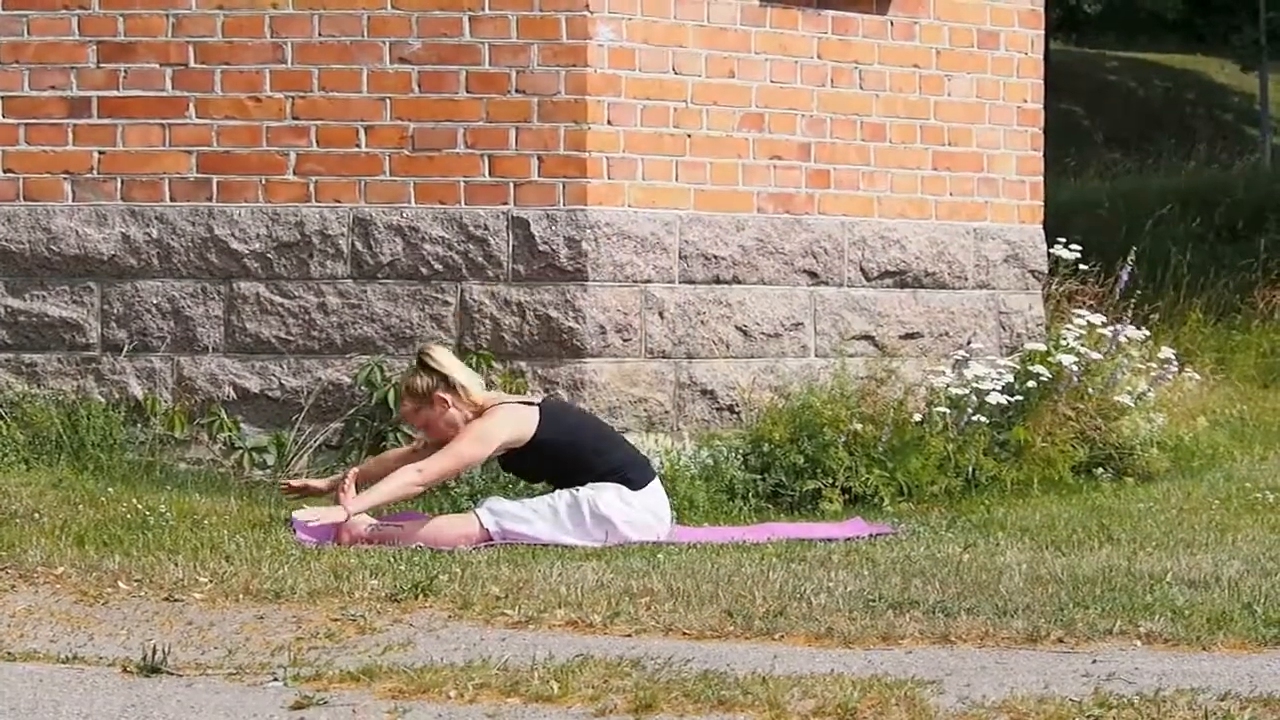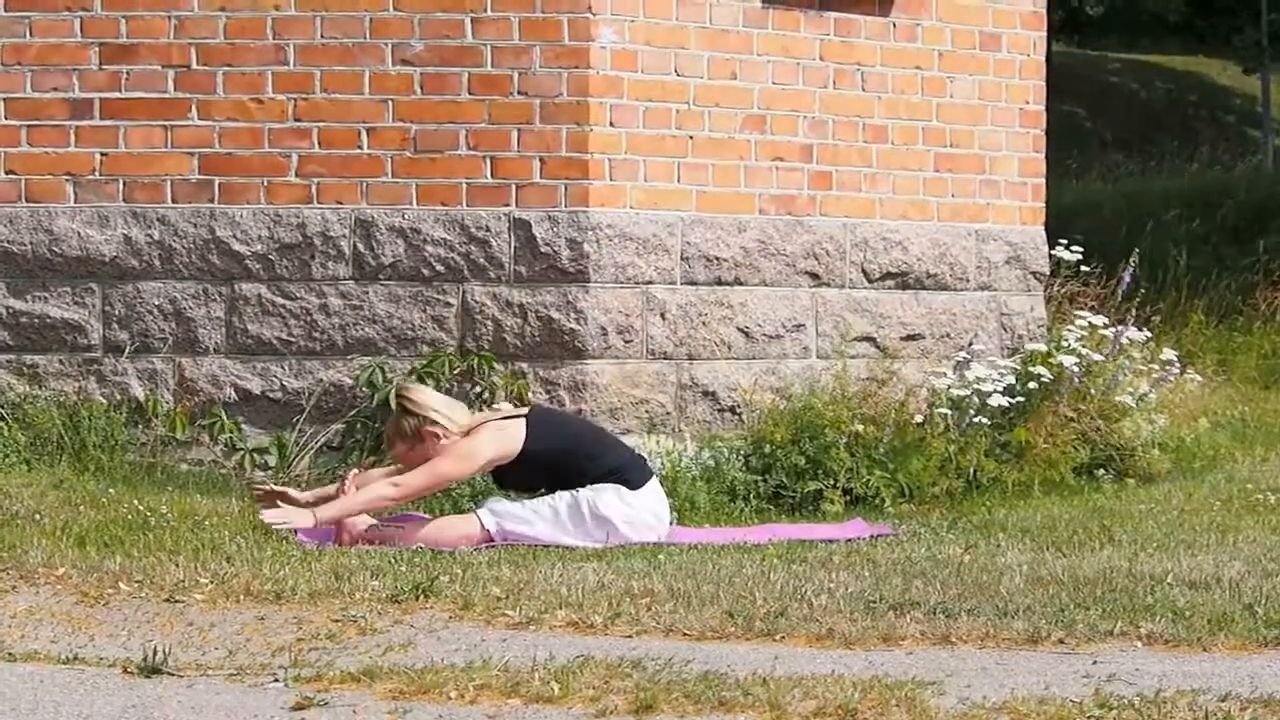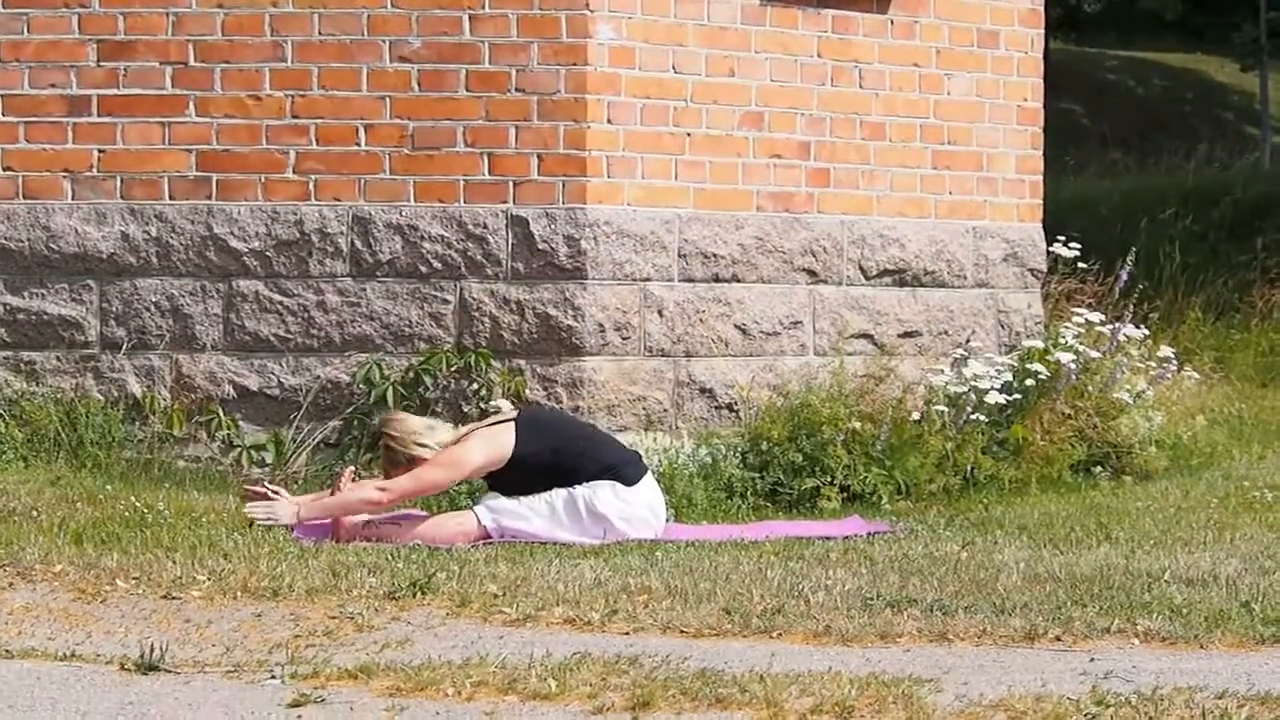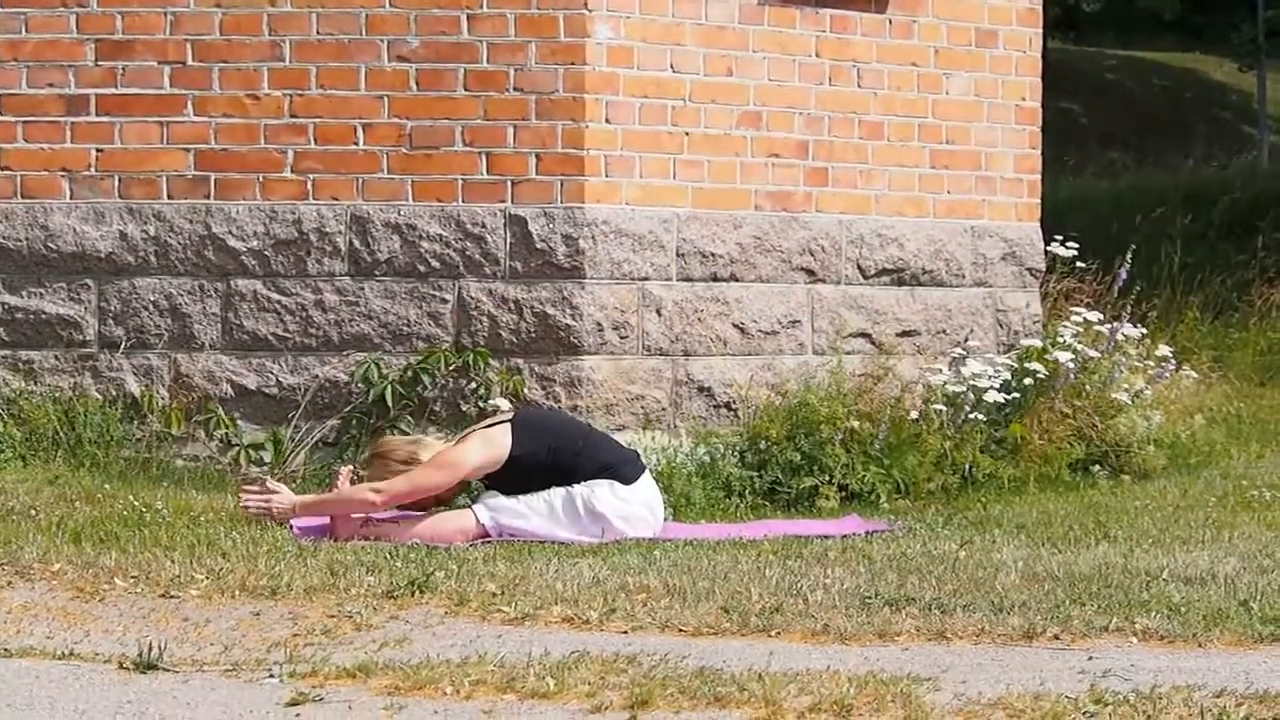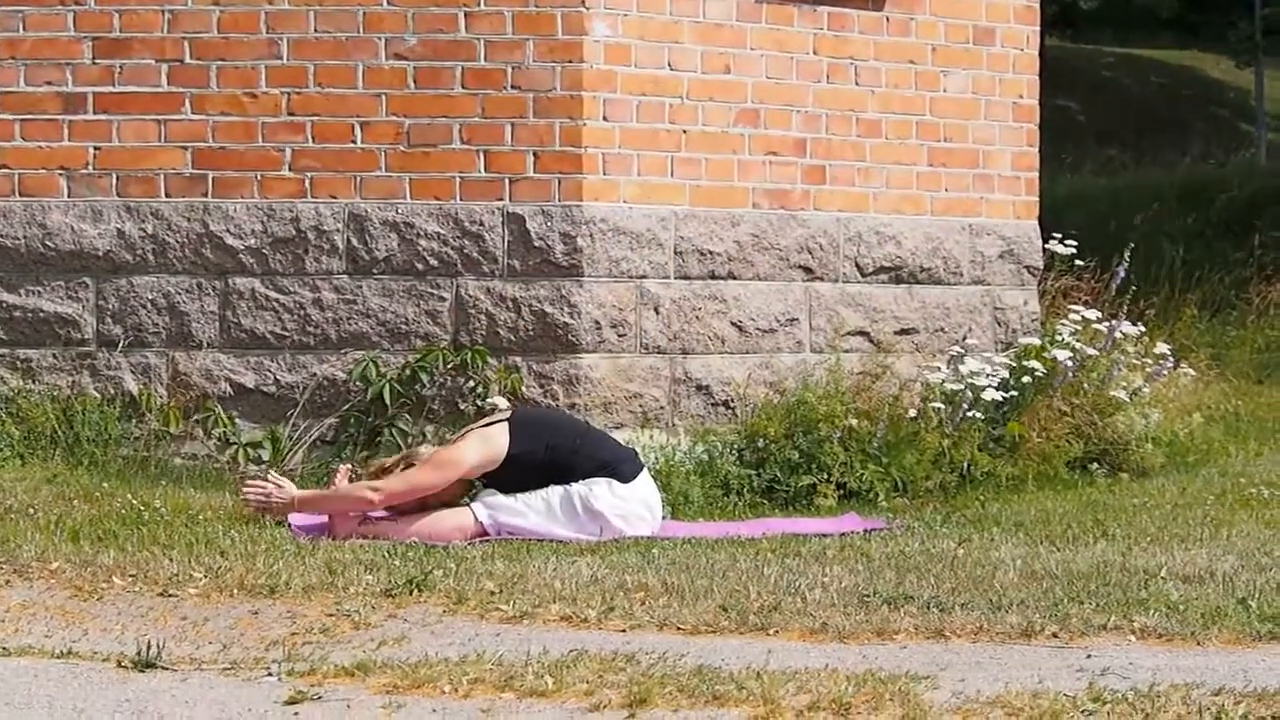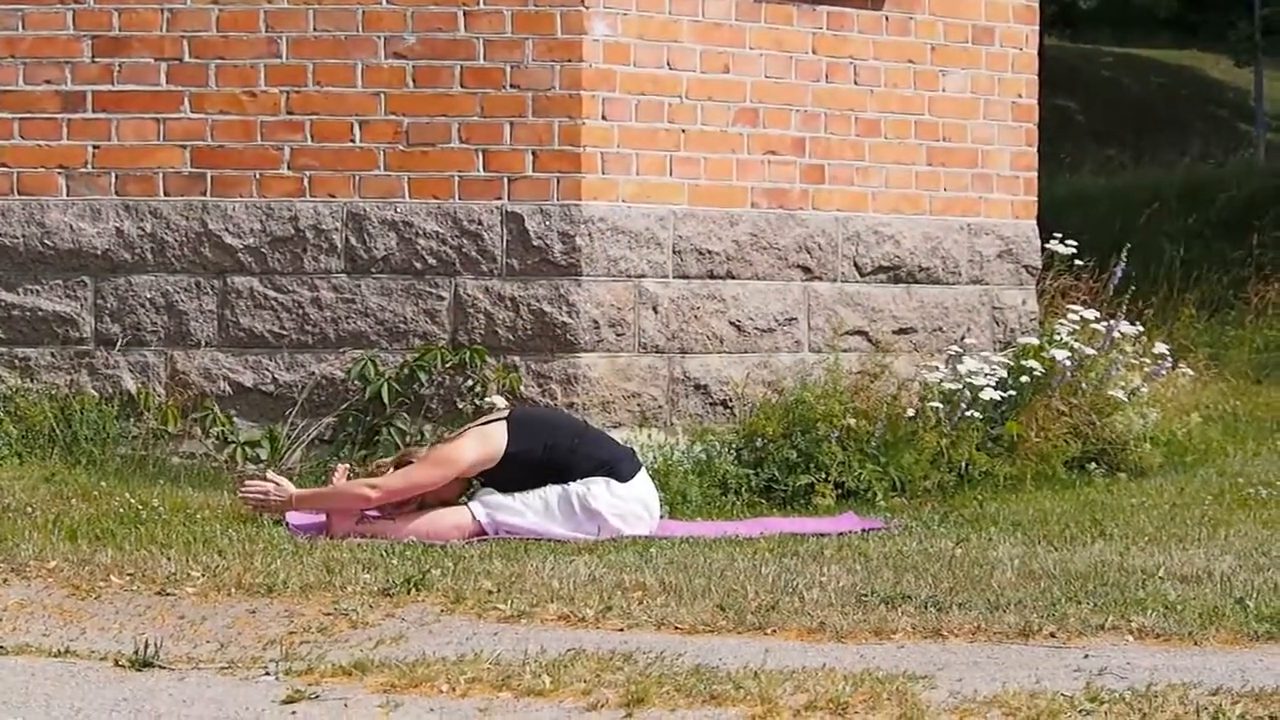
dt=0.2s
person 1, frame 1
left shoulder: (498, 422)
right shoulder: (492, 412)
left elbow: (420, 475)
right elbow: (410, 455)
left wrist: (345, 512)
right wrist: (330, 482)
left hip: (626, 505)
right hip: (620, 501)
left knee: (488, 524)
person 1, frame 2
left shoulder: (486, 441)
right shoulder: (485, 428)
left elbow: (397, 490)
right elbow: (393, 474)
left wrist: (314, 517)
right wrist: (310, 495)
left hip: (625, 506)
right hip: (624, 502)
left knee: (484, 527)
person 1, frame 3
left shoulder: (475, 450)
right shoulder: (478, 438)
left elbow: (384, 495)
right elbow: (385, 484)
left wrist: (300, 512)
right wrist: (302, 500)
left hip: (621, 504)
right hip: (621, 498)
left knee: (478, 525)
person 1, frame 4
left shoulder: (472, 454)
right shoulder: (478, 441)
left elbow: (378, 496)
right elbow: (382, 490)
left wrist: (296, 506)
right wrist: (298, 500)
left hip: (618, 503)
right hip: (622, 496)
left knee: (475, 524)
person 1, frame 5
left shoulder: (467, 454)
right shoulder: (475, 441)
left elbow: (376, 495)
right elbow: (381, 489)
left wrist: (295, 500)
left hip: (615, 501)
right hip: (620, 494)
left knee: (475, 522)
person 1, frame 6
left shoulder: (465, 453)
right shoulder: (473, 441)
left elbow: (373, 491)
right elbow: (380, 488)
left wrist: (293, 499)
left hip: (614, 501)
right hip: (618, 494)
left knee: (474, 520)
